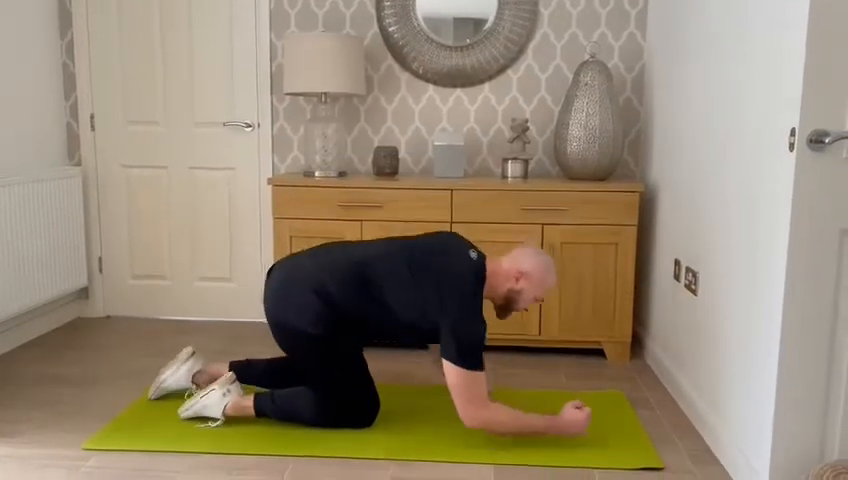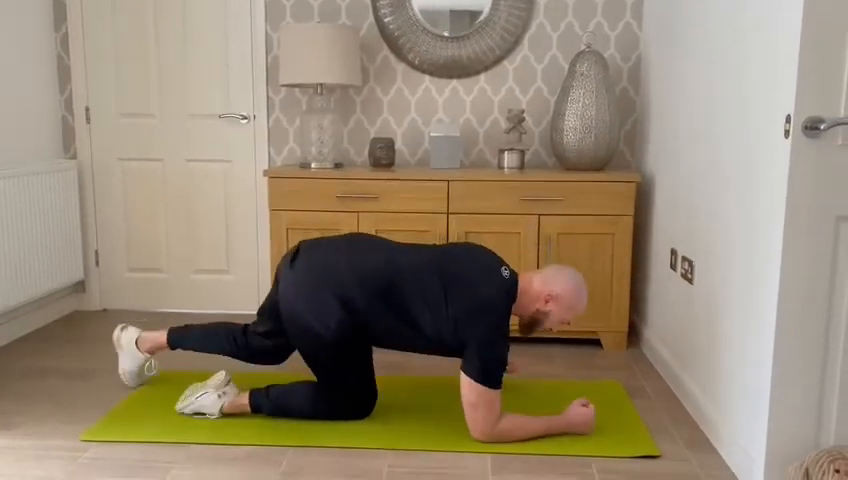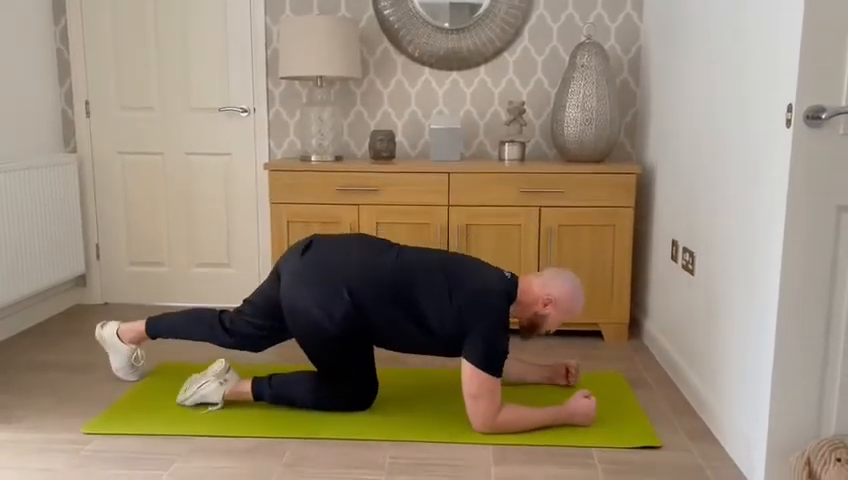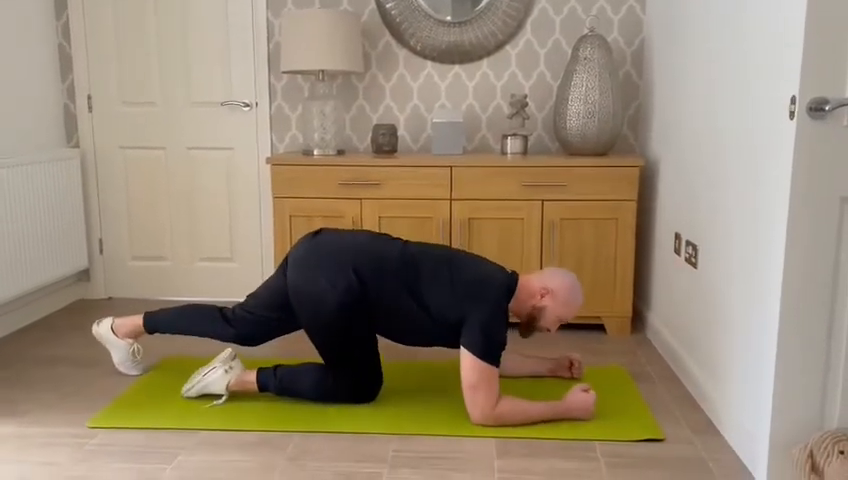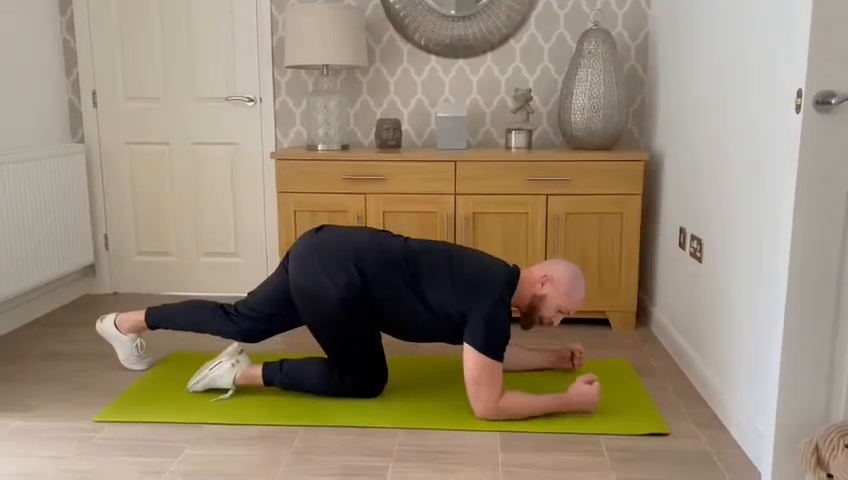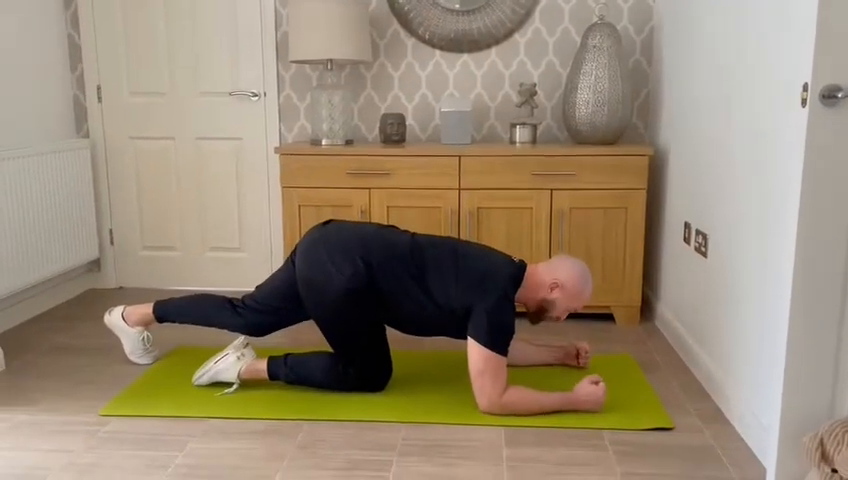
dt=0.5s
person 1, frame 1
left shoulder: (464, 254)
right shoulder: (461, 306)
right elbow: (475, 415)
left wrist: (462, 368)
right wrist: (560, 424)
left hip: (293, 276)
right hip: (305, 303)
left knee: (310, 371)
right knee: (356, 407)
left ankle: (198, 371)
right ankle: (232, 400)
person 1, frame 2
left shoulder: (491, 267)
right shoulder: (490, 320)
right elbow: (484, 428)
left wrist: (483, 364)
right wrist: (566, 423)
left hip: (311, 261)
right hip: (321, 301)
left knee: (261, 345)
right knee: (354, 401)
left ankle: (143, 341)
right ankle: (233, 400)
person 1, frame 3
left shoulder: (492, 285)
right shoulder: (492, 312)
left elbow: (486, 365)
right elbow: (485, 419)
left wrist: (548, 373)
right wrist: (566, 413)
left hip: (311, 260)
right hip: (324, 294)
left knee: (239, 330)
right knee: (354, 393)
left ankle: (124, 332)
right ankle: (234, 388)
person 1, frame 4
left shoulder: (494, 286)
right shoulder: (490, 305)
left elbow: (487, 360)
right elbow: (484, 410)
left wrist: (551, 366)
right wrist: (564, 408)
left hip: (319, 256)
right hip: (332, 279)
left knee: (240, 325)
right knee: (359, 385)
left ankle: (123, 328)
right ankle: (240, 379)
person 1, frame 5
left shoulder: (495, 279)
right shoulder: (493, 300)
left elbow: (490, 354)
right elbow: (487, 404)
left wrist: (554, 358)
right wrist: (567, 401)
left hip: (320, 254)
right hip: (333, 275)
left knee: (242, 322)
right knee: (365, 380)
left ankle: (126, 322)
right ankle: (246, 373)
person 1, frame 6
left shoulder: (503, 274)
right shoulder: (497, 295)
left elbow: (495, 349)
right elbow: (491, 398)
left wrist: (560, 355)
right wrist: (573, 399)
left hip: (328, 248)
right hip: (340, 268)
left knee: (248, 315)
right knee: (370, 374)
left ankle: (134, 315)
right ankle: (251, 366)
